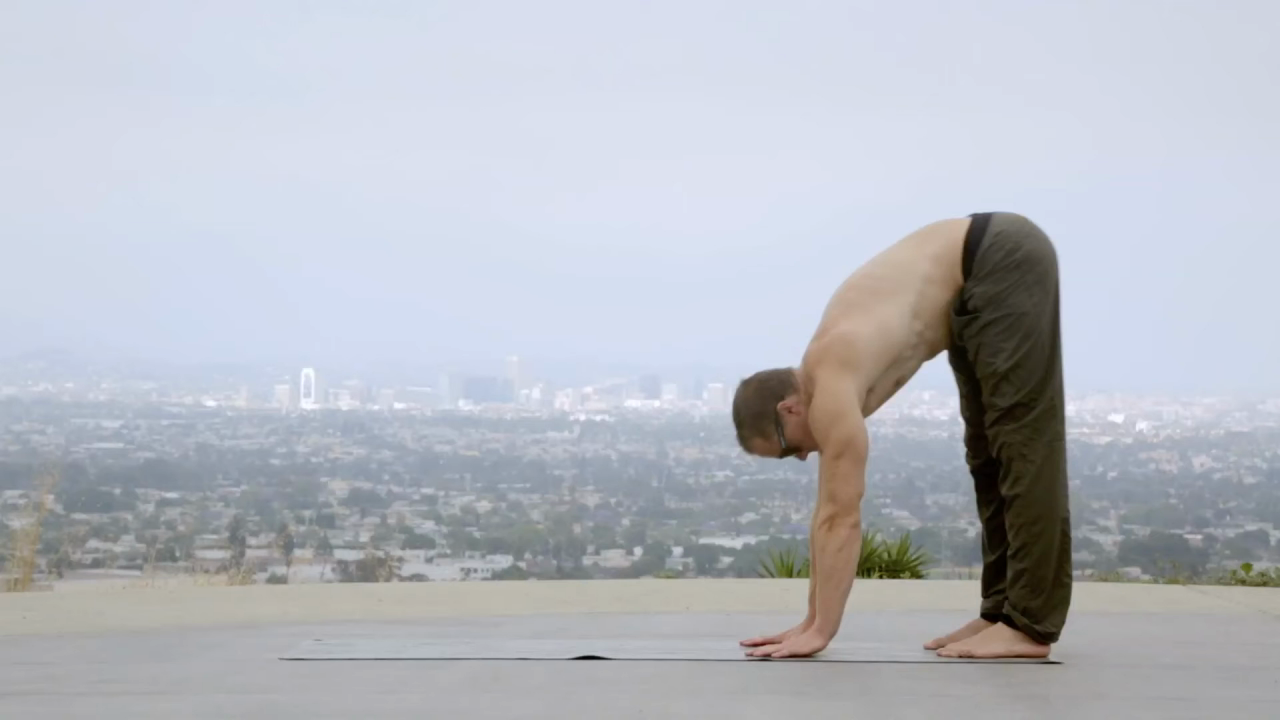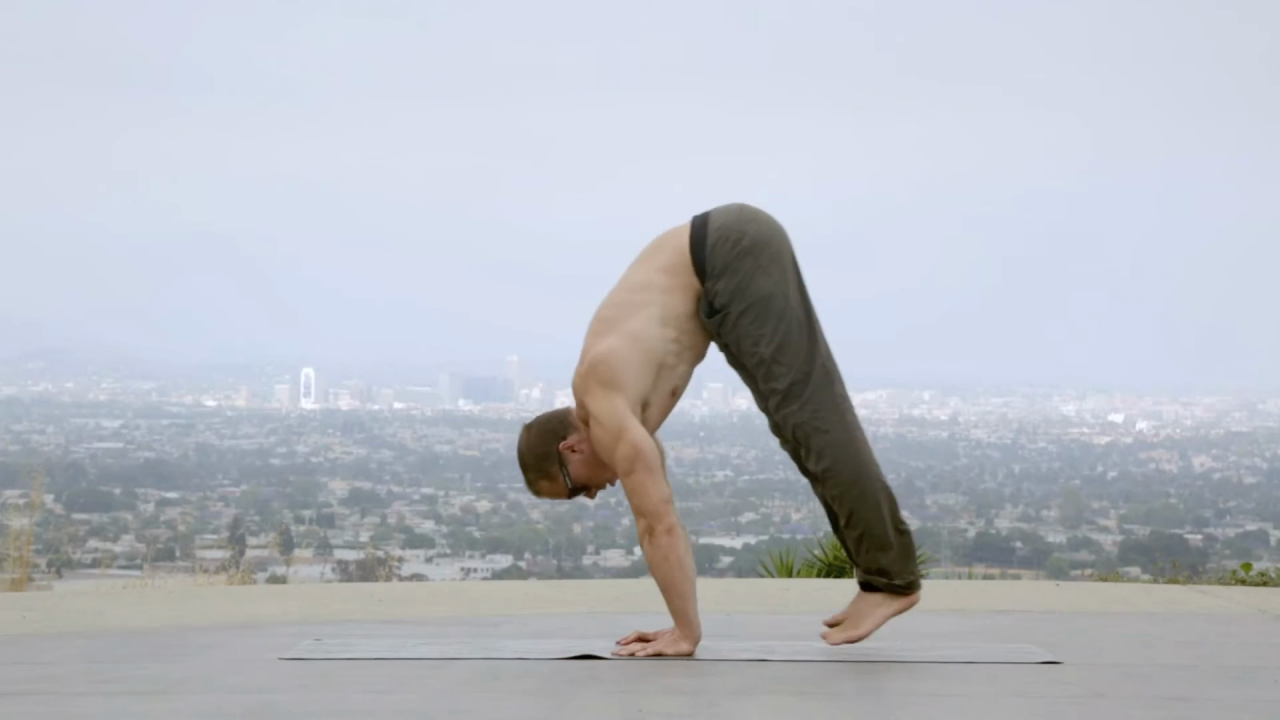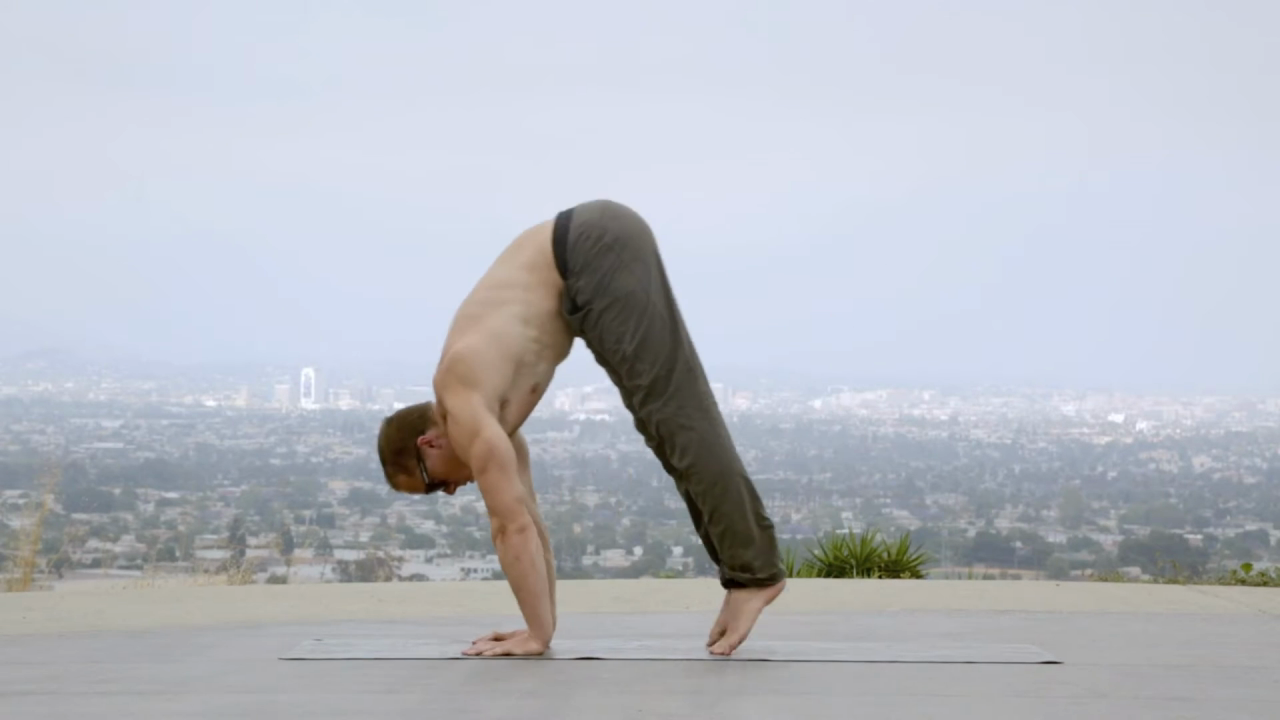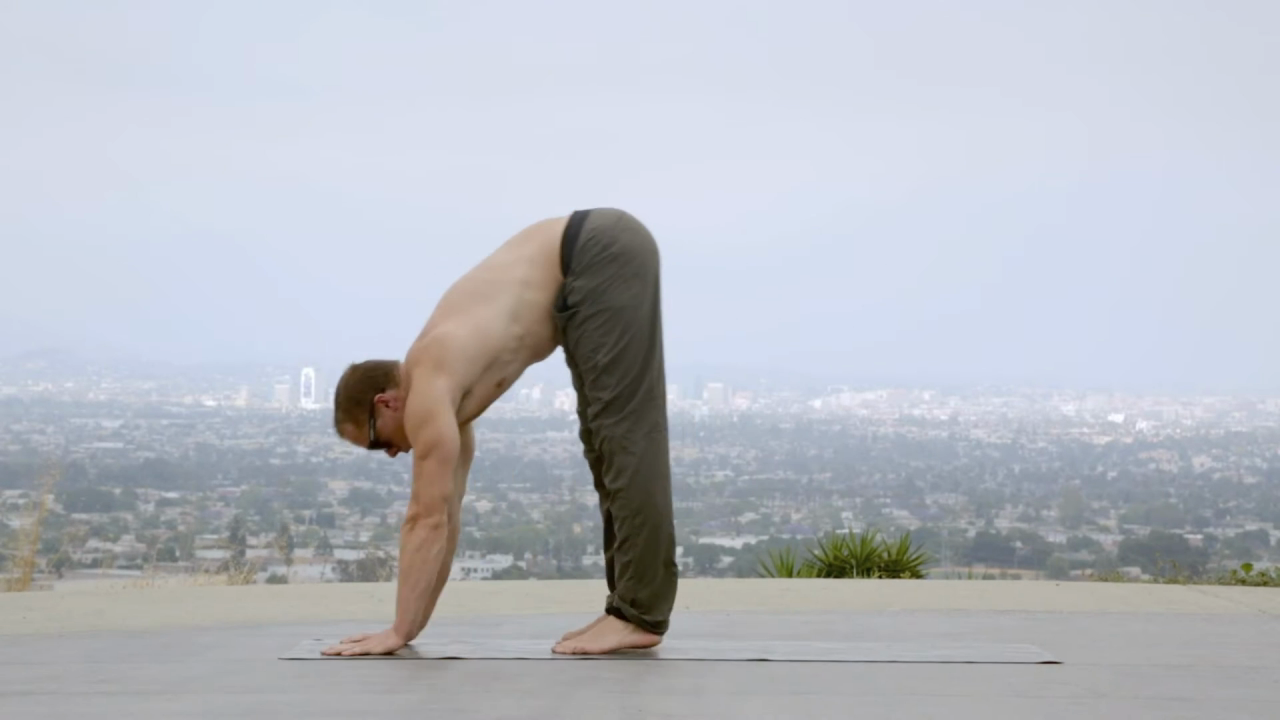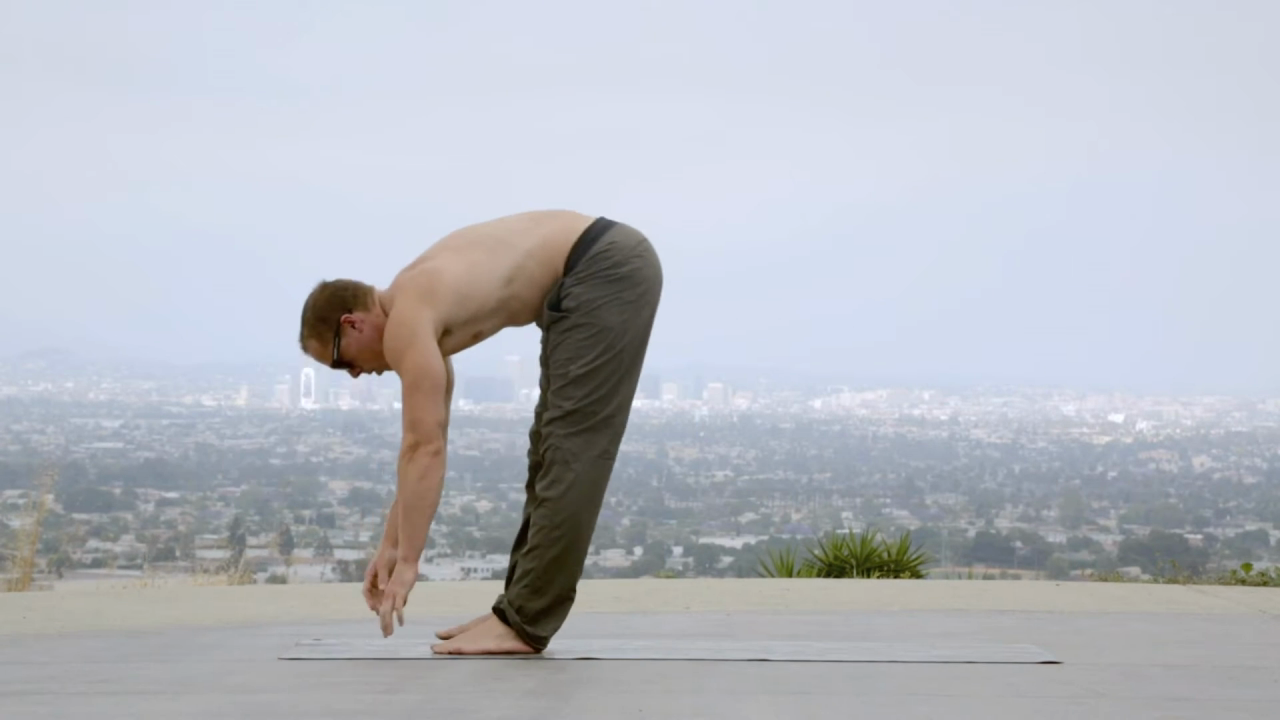
dt=1s
person 1, frame 1
left shoulder: (831, 394)
right shoulder: (821, 385)
left elbow: (841, 518)
right elbow: (836, 513)
left wrist: (817, 629)
right wrist: (817, 622)
left hip: (1007, 259)
right hip: (985, 267)
left knee: (1023, 440)
right knee: (990, 444)
left ankle: (1031, 623)
right ankle: (1007, 612)
person 1, frame 2
left shoulder: (605, 415)
right shoulder: (623, 406)
left elbow: (659, 527)
right elbow: (663, 523)
left wrist: (687, 633)
right wrist: (686, 626)
left hip: (735, 252)
right hip: (733, 257)
left knee: (809, 418)
right knee: (797, 421)
left ankle: (890, 578)
right ankle: (881, 573)
person 1, frame 3
left shoulder: (463, 411)
right shoulder: (491, 415)
left elbow: (513, 525)
right elbow: (524, 521)
left wrist: (539, 633)
right wrist: (541, 625)
left hip: (600, 244)
right hip: (601, 249)
left knee: (673, 417)
right knee: (665, 419)
left ankle: (753, 572)
right ankle: (745, 571)
person 1, frame 4
left shoulder: (428, 393)
right shoulder: (441, 399)
left elbow: (428, 519)
right elbow: (444, 514)
left wrist: (399, 630)
right wrist: (415, 619)
left hip: (605, 256)
right hip: (596, 255)
left knee: (622, 436)
right knee: (608, 436)
left ankle: (636, 612)
right ankle: (634, 605)
person 1, frame 5
left shoulder: (405, 320)
right shoulder: (417, 312)
left elbow: (424, 448)
right elbow: (428, 446)
left wrist: (405, 559)
right wrist: (390, 545)
left hip: (607, 269)
right hip: (607, 267)
left knee: (572, 450)
right knee: (558, 449)
left ankle: (523, 619)
right ankle: (521, 612)
